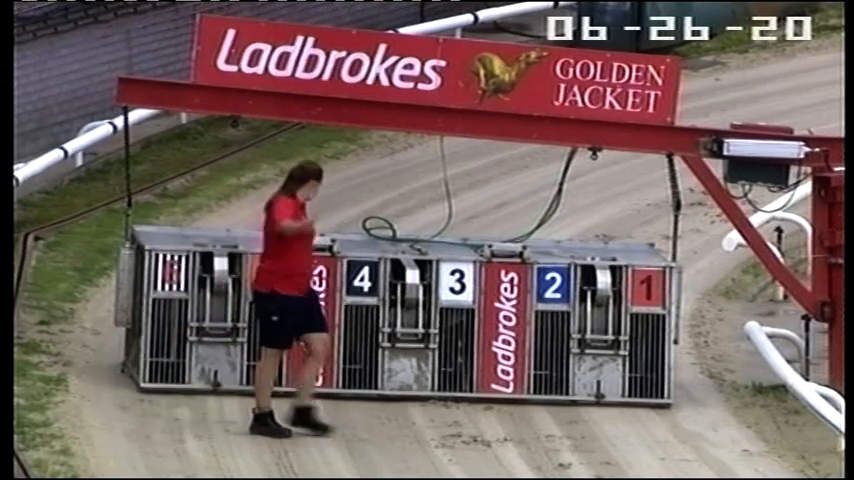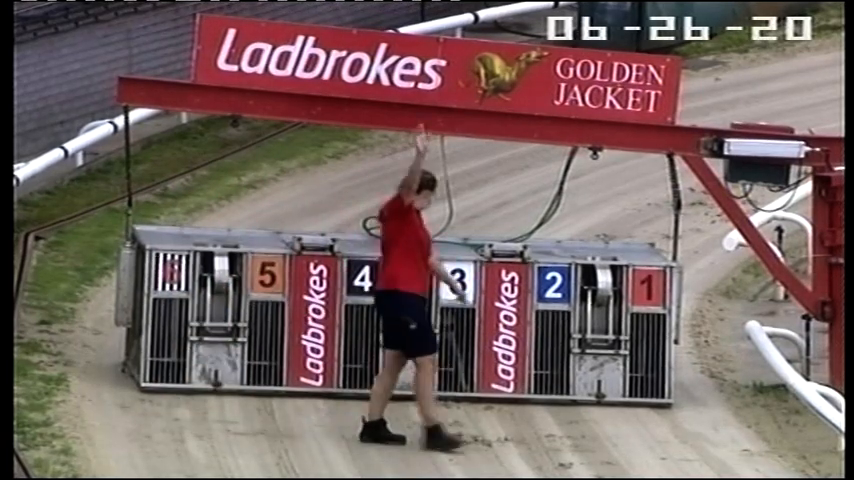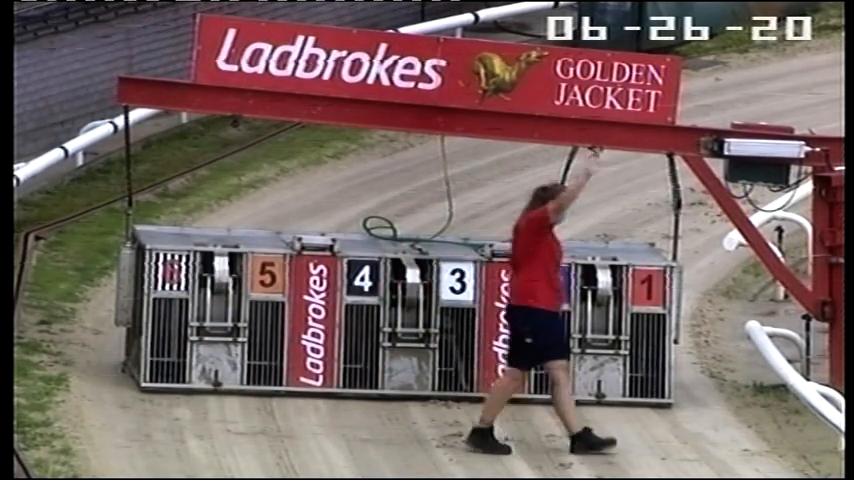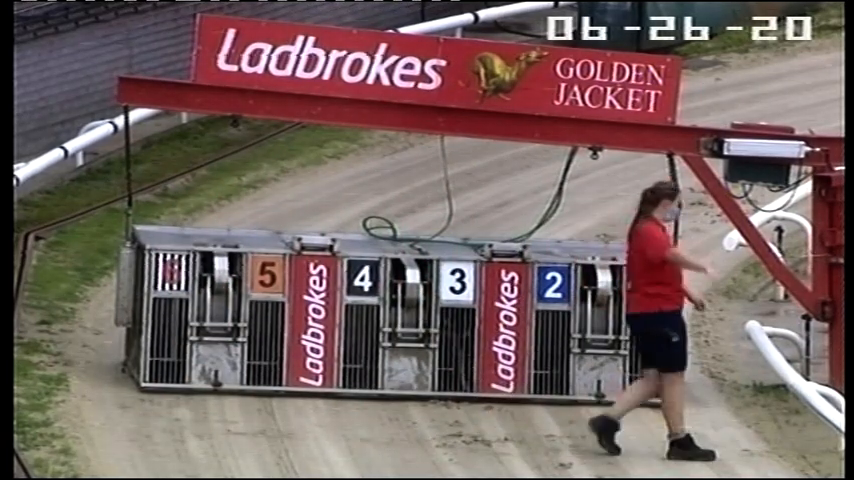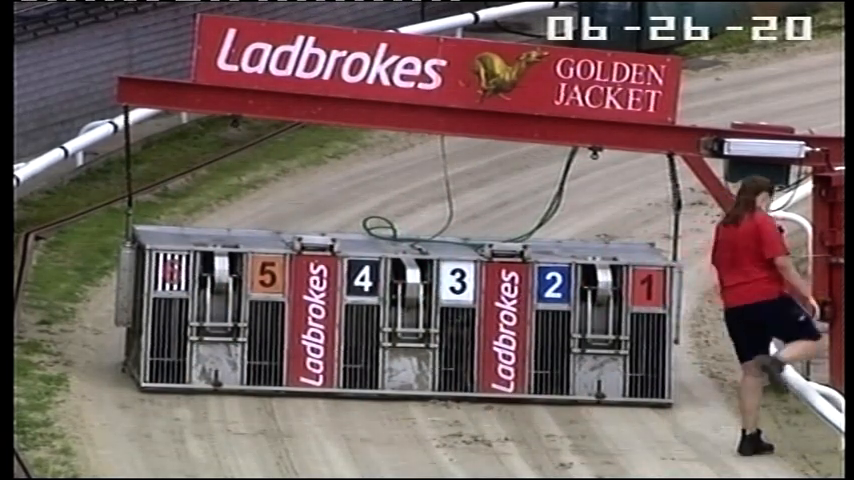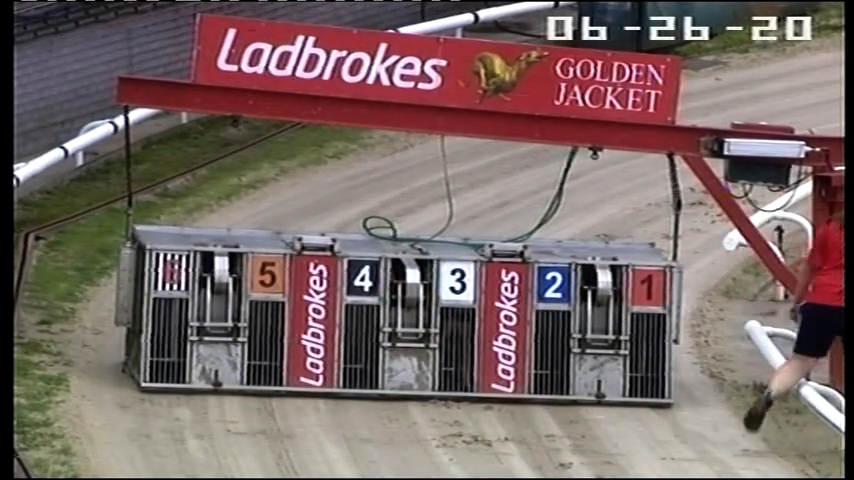
dt=0.7s
person 1, frame 1
left shoulder: (298, 207)
right shoulder: (283, 205)
right elbow: (285, 226)
right wrist: (301, 226)
left hip: (299, 291)
right hip: (275, 291)
left knee: (320, 346)
right knee: (273, 353)
left ankle: (303, 410)
right ankle: (262, 417)
person 1, frame 2
left shoulder: (413, 218)
right shoulder: (398, 210)
left elbow: (427, 257)
right elbow: (408, 186)
left wrist: (451, 283)
right wrist: (420, 157)
left hip: (406, 296)
right hip: (400, 296)
left knee: (394, 363)
right knee: (426, 362)
left ankle: (373, 426)
right ankle: (433, 432)
person 1, frame 3
left shoulder: (541, 231)
right shoulder: (533, 222)
right elbow: (561, 204)
right wrist: (585, 175)
left hip: (547, 311)
right hip: (530, 310)
left knee: (561, 374)
right knee: (515, 375)
left ankle: (579, 437)
right ankle: (481, 432)
person 1, frame 4
left shoulder: (648, 229)
right shoulder: (651, 231)
right elbow: (674, 256)
left wrist: (688, 294)
right wrist: (700, 265)
left hip: (647, 313)
right hip: (659, 315)
left knee: (655, 377)
right knee: (673, 377)
left ankle: (607, 422)
right ankle: (680, 442)
person 1, frame 5
left shoulder: (724, 225)
right shoulder: (763, 222)
right elbow: (782, 263)
right wrist: (808, 296)
left hip: (735, 306)
right hip: (766, 300)
left knee: (752, 371)
right knee: (811, 340)
left ankle: (749, 438)
right ankle: (775, 361)
person 1, frame 6
left shoulder: (831, 227)
left elbow: (811, 265)
left wrist: (797, 300)
left hip: (821, 305)
right hip: (837, 308)
left knee: (800, 362)
left ankle: (767, 398)
